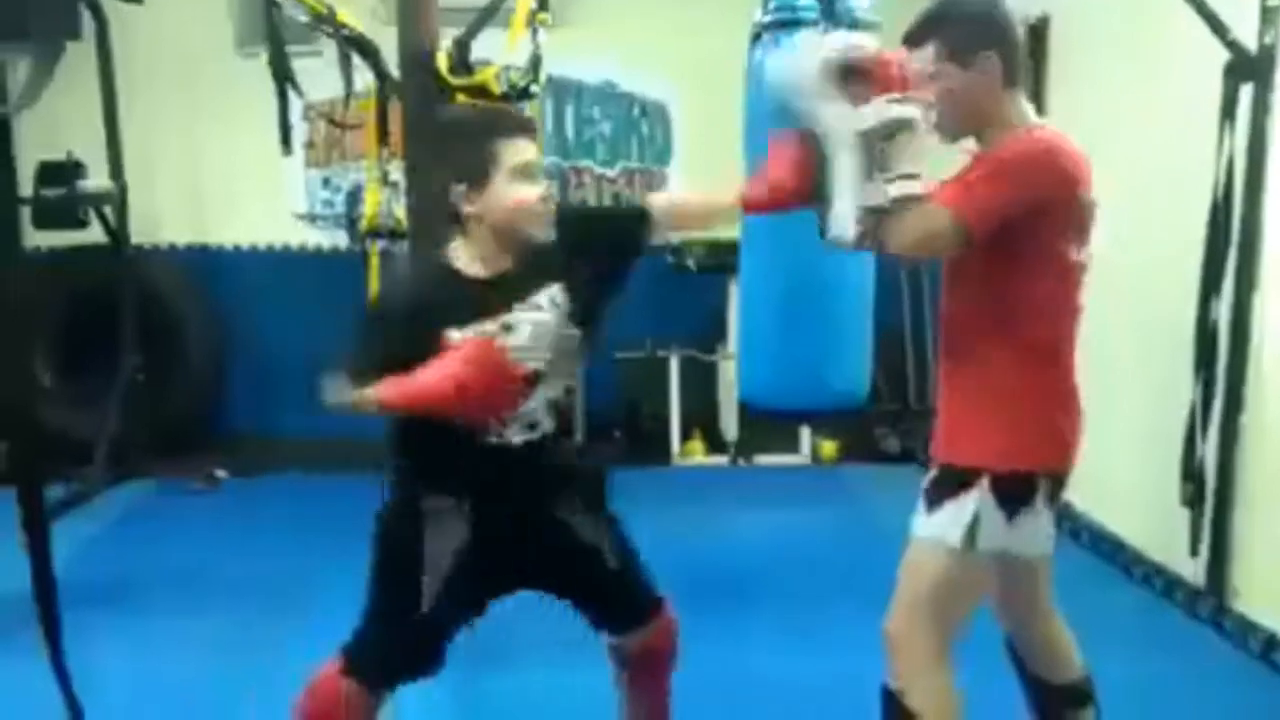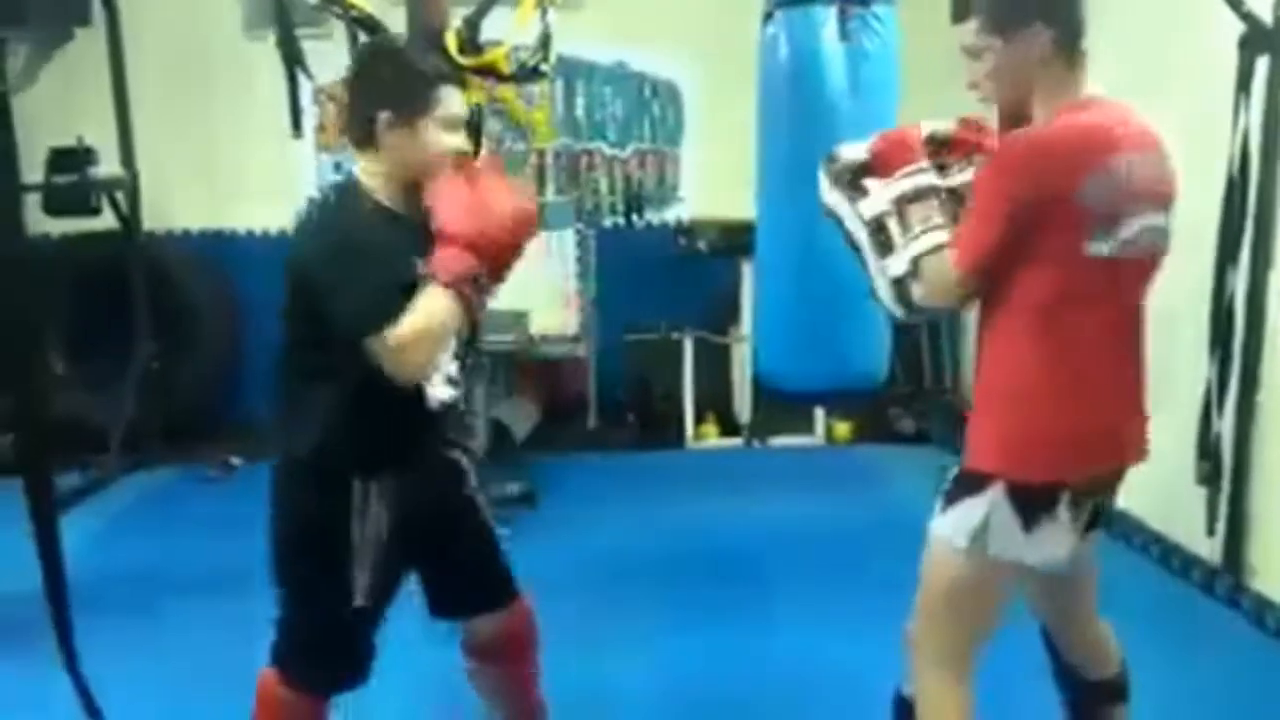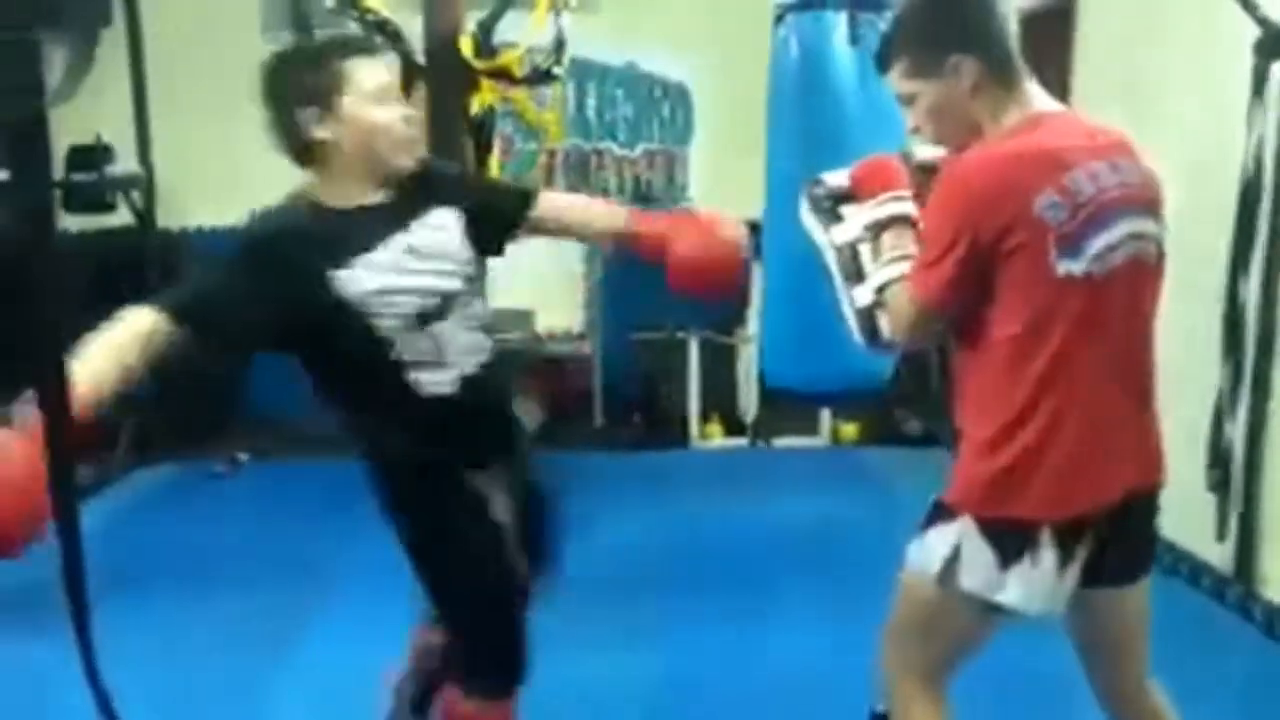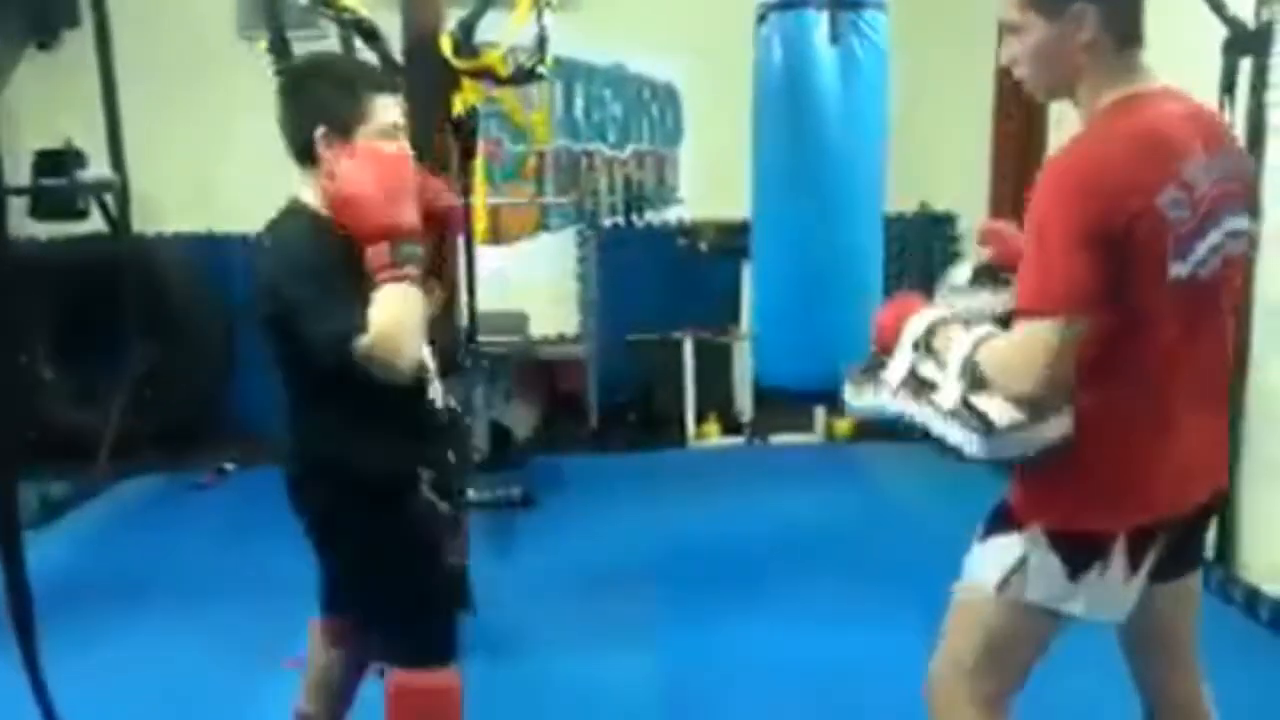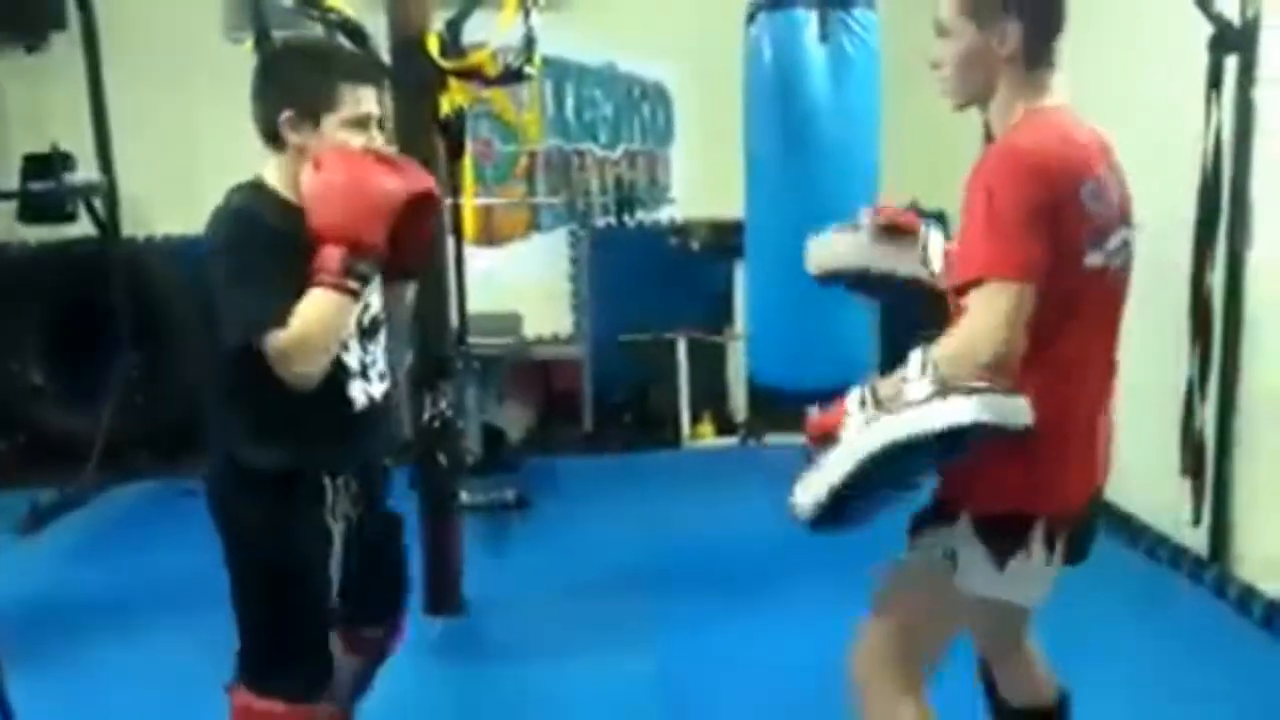
dt=0.7s
person 1, frame 1
left shoulder: (1037, 159)
right shoulder: (997, 167)
left elbow: (911, 236)
right elbow: (883, 231)
left wrist: (891, 117)
right wrist: (847, 137)
left hip: (1007, 446)
right hip: (1004, 438)
left knee: (912, 638)
right knee: (1029, 615)
person 1, frame 2
left shoulder: (1031, 151)
right shoulder: (1140, 144)
left elbow: (933, 292)
right wrist: (986, 179)
left hip: (1028, 451)
right hip: (1100, 432)
left knee: (934, 649)
right knee: (1069, 615)
person 1, frame 3
left shoulder: (980, 178)
right shoulder: (1125, 161)
left elbow: (904, 326)
left wrist: (887, 212)
left hip: (1021, 488)
right hip: (1127, 475)
person 1, frame 4
left shoulder: (1088, 168)
right shoulder: (1212, 137)
left elbow: (1032, 374)
left wrist: (944, 335)
right wrist: (1042, 262)
left hip: (1084, 494)
right hip: (1185, 473)
person 1, frame 5
left shoulder: (1018, 161)
right shoulder: (1084, 149)
left elbow: (990, 346)
left wrist: (877, 398)
right wrist: (931, 253)
left hip: (1011, 477)
right hip: (1059, 462)
right knee: (1002, 641)
person 2, frame 1
left shoulder: (568, 240)
right shoulder: (413, 294)
left elbow: (660, 213)
right elbow: (346, 389)
right wrist: (418, 391)
left hip: (547, 485)
right hip: (447, 501)
left knee: (649, 633)
right knee: (373, 667)
person 2, frame 2
left shoulder: (408, 216)
right shoulder: (340, 229)
left elbow: (431, 326)
right elbow: (405, 352)
left wrist: (480, 253)
right wrist: (463, 259)
left hip: (425, 463)
right hip: (346, 485)
left knee: (502, 622)
right knee: (315, 664)
person 2, frame 3
left shoulder: (431, 189)
right shoulder: (282, 247)
left elbow: (545, 210)
right elbow: (149, 326)
left wrist: (651, 230)
left hip: (486, 430)
right hip: (430, 468)
left knee: (470, 620)
right knee: (492, 659)
person 2, frame 4
left shoulder: (344, 229)
right shoulder: (297, 254)
right elbow: (393, 355)
left wrist: (415, 236)
right wrist: (397, 248)
left hip: (379, 464)
right hip: (362, 481)
left knee: (354, 614)
right knee: (426, 638)
person 2, frame 5
left shoulder: (333, 208)
right shoulder: (246, 228)
left elbow: (376, 323)
right elbow: (297, 359)
left wrist: (398, 246)
right wrist: (349, 252)
left hip: (350, 468)
right hip: (281, 490)
left knee: (376, 619)
